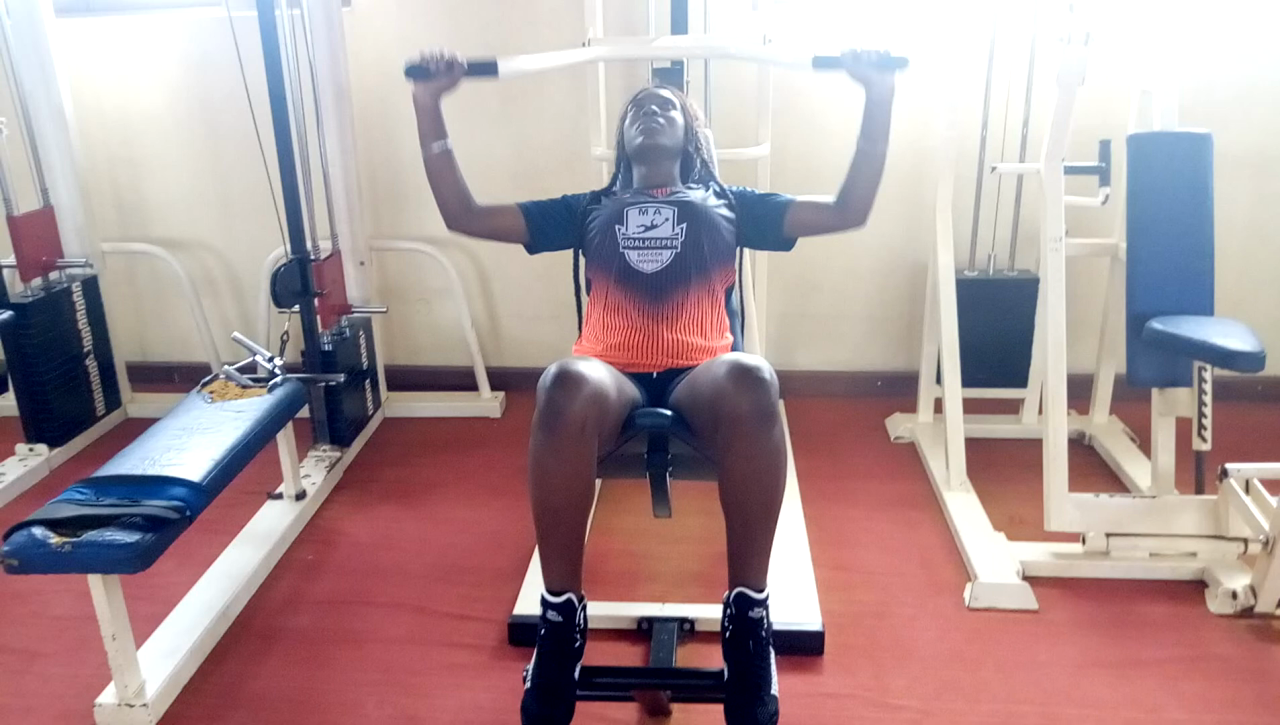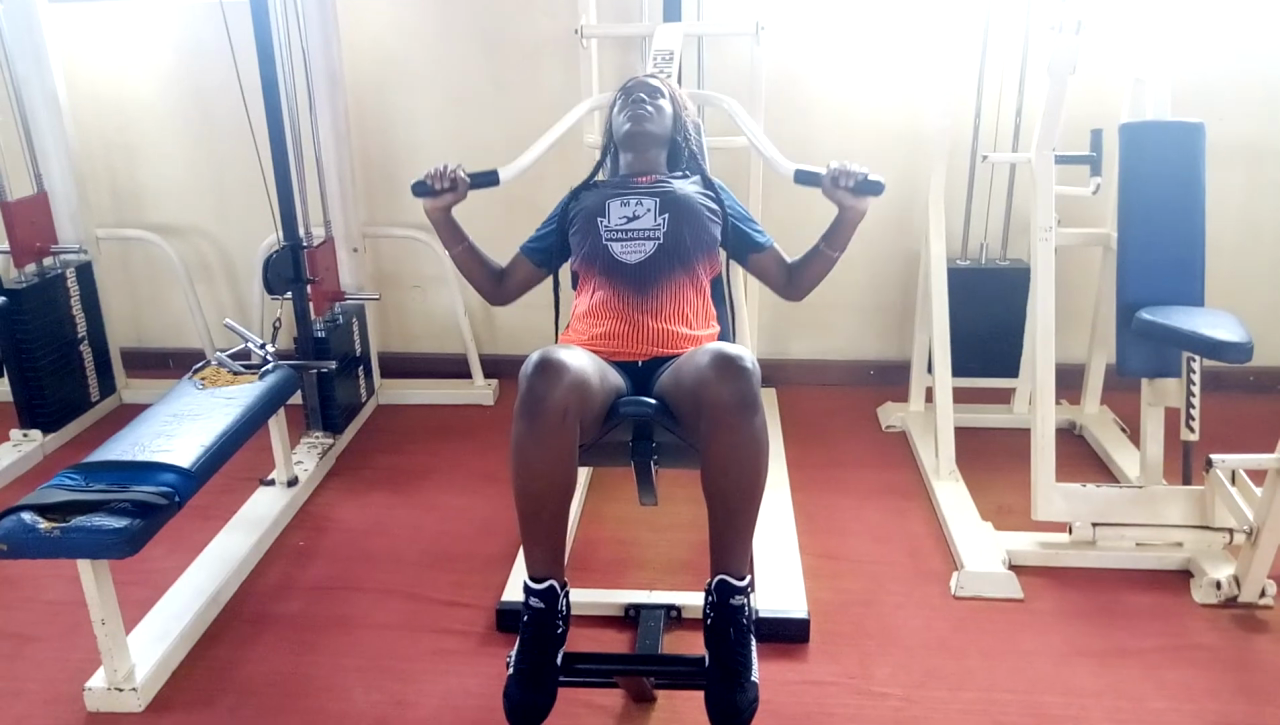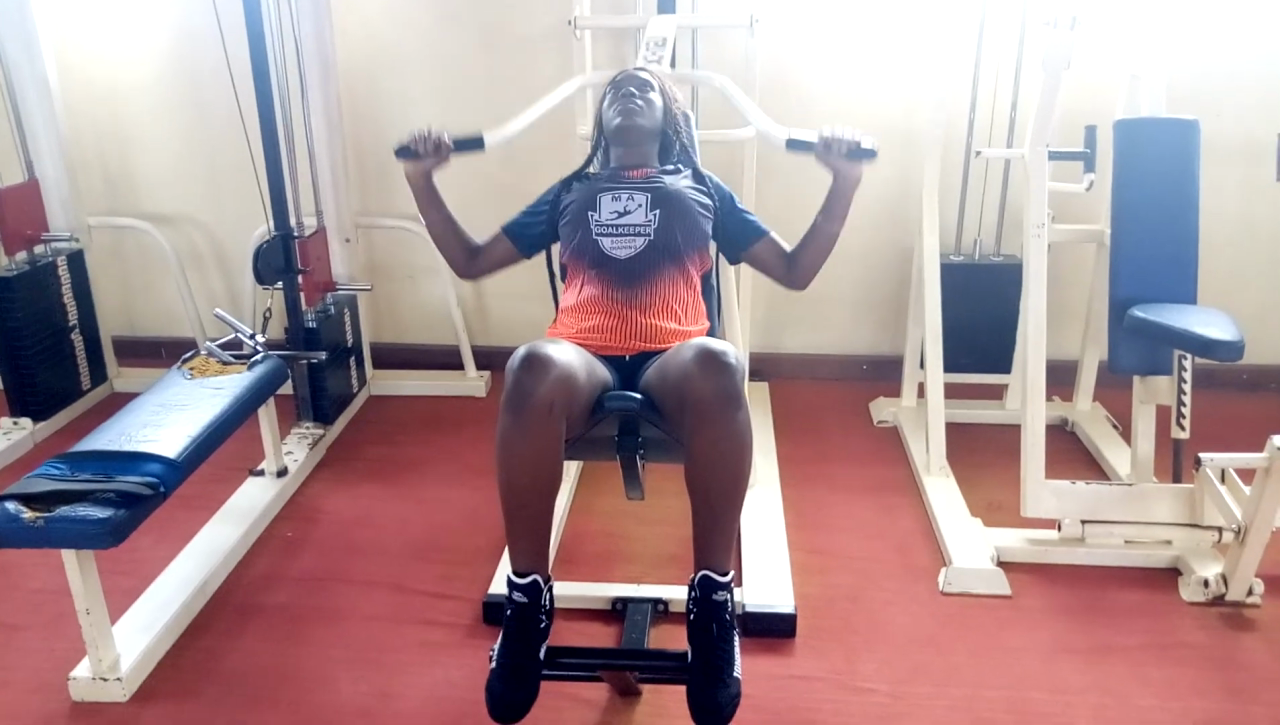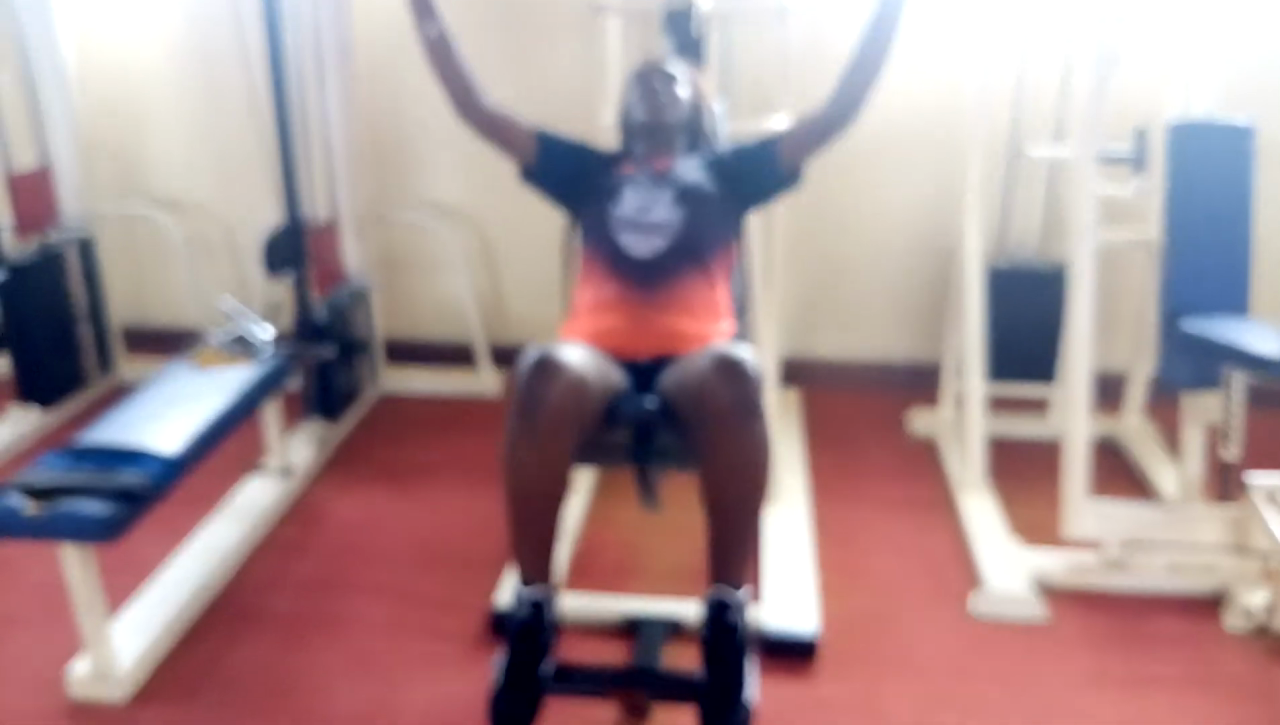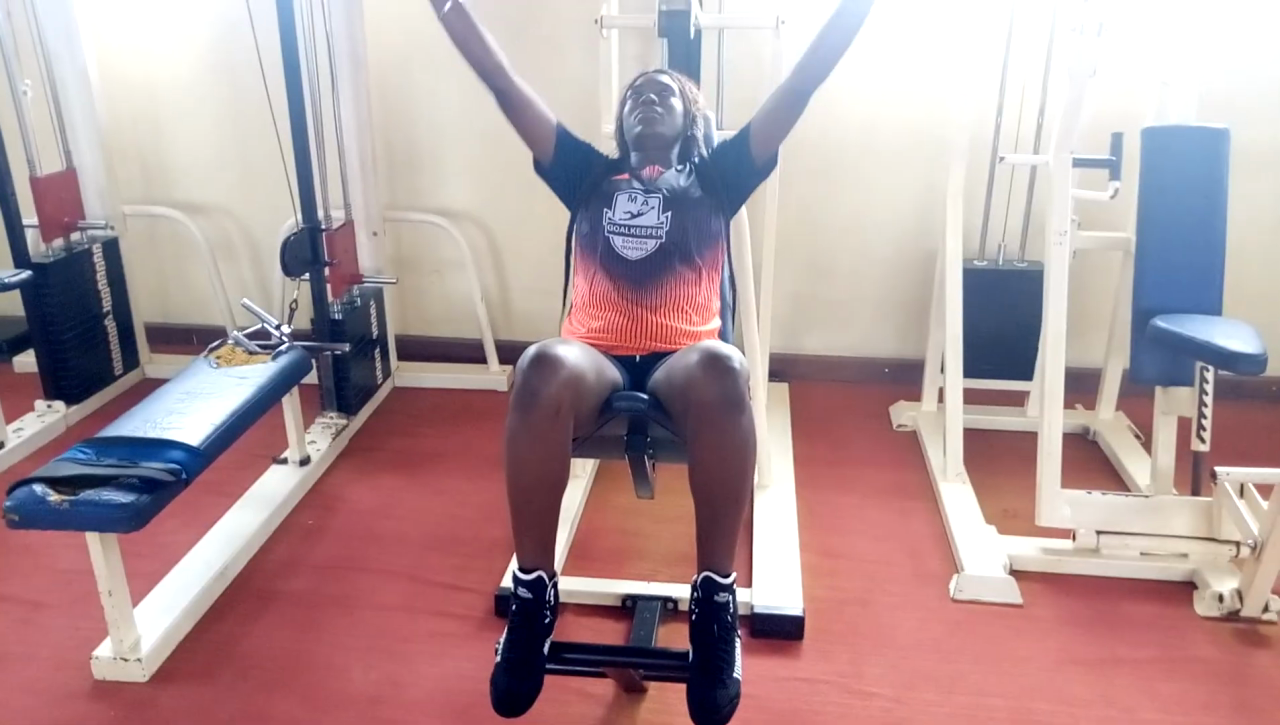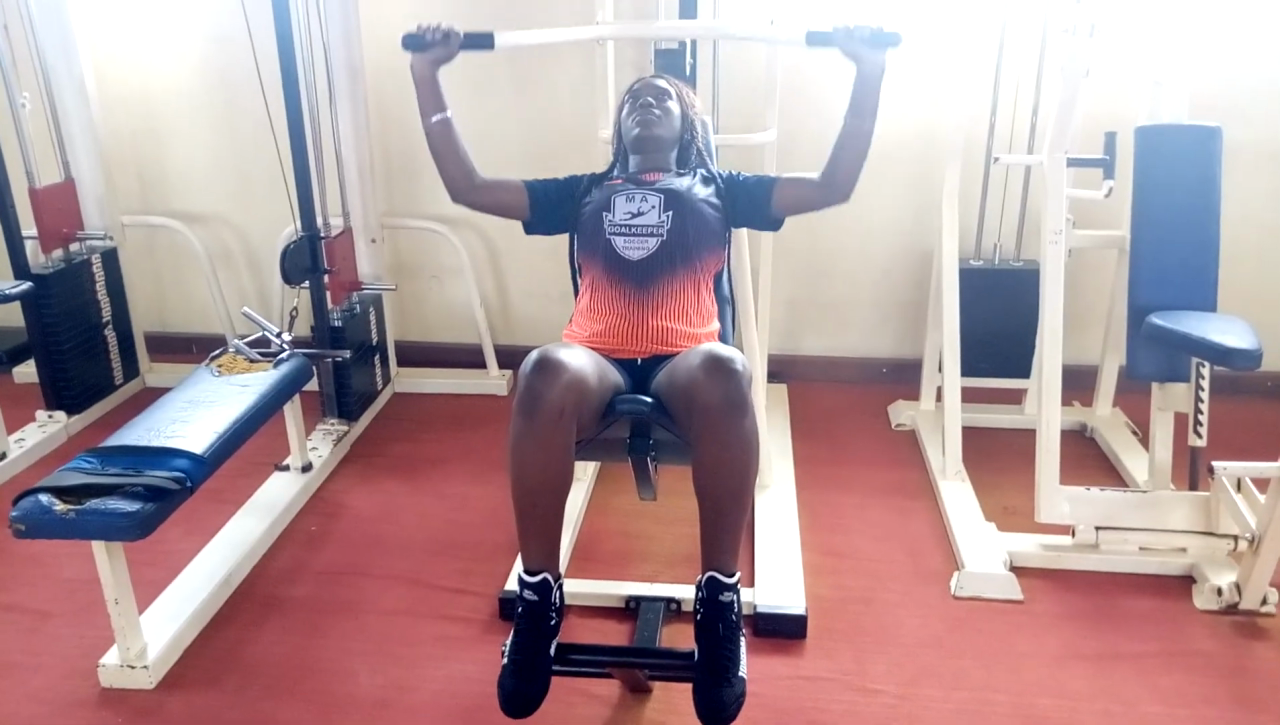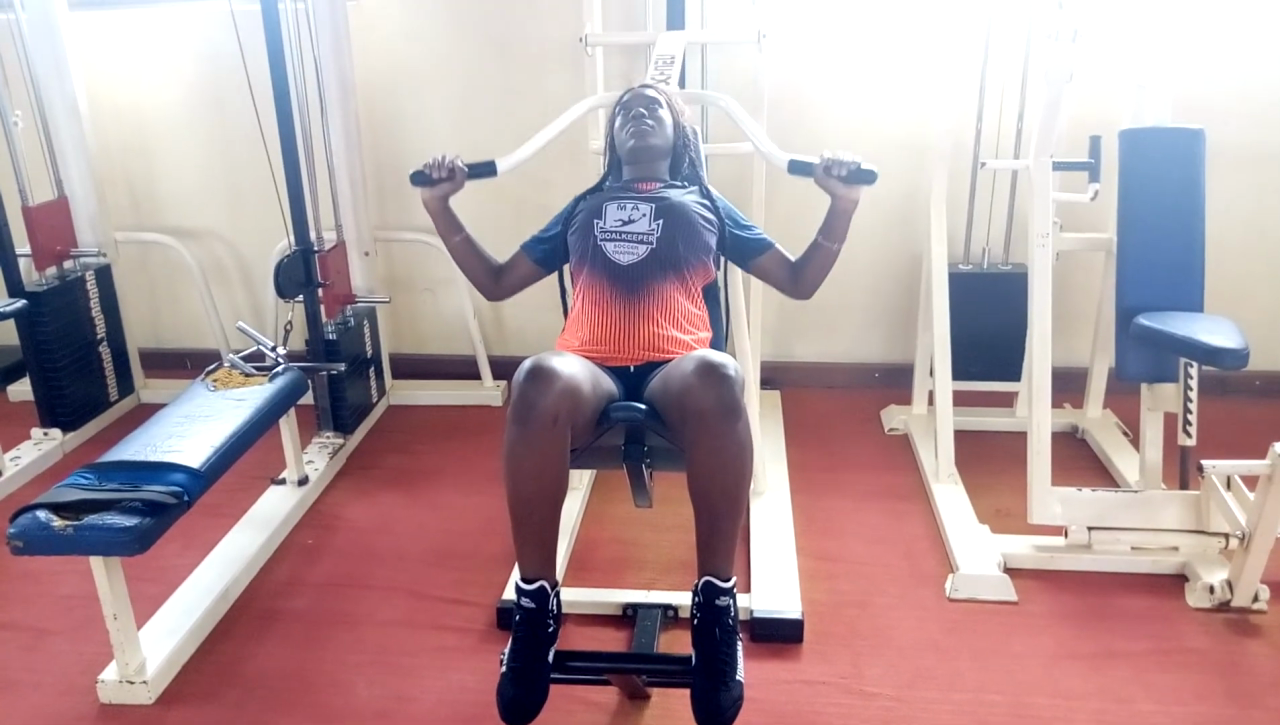
dt=0.5s
person 1, frame 1
left shoulder: (728, 202)
right shoulder: (589, 208)
left elbow: (850, 211)
right elbow: (463, 216)
left wrist: (877, 99)
right wrist: (429, 107)
left hip: (702, 375)
right hip: (609, 376)
left knee: (751, 381)
right knee: (565, 385)
left ankle: (747, 613)
right ankle: (561, 616)
person 1, frame 2
left shoulder: (708, 194)
right shoulder: (580, 200)
left elbow: (793, 282)
right elbow: (498, 288)
left wrist: (848, 214)
right wrist: (442, 217)
left hip: (685, 362)
right hip: (596, 362)
left knee: (733, 370)
right knee: (546, 373)
left ankle: (729, 599)
right ankle: (544, 600)
person 1, frame 3
left shoulder: (701, 188)
right shoulder: (570, 191)
left elbow: (798, 269)
right elbow: (467, 260)
left wrist: (842, 183)
right wrist: (424, 181)
left hip: (674, 357)
right hip: (583, 355)
left knee: (717, 366)
right knee: (533, 367)
left ankle: (714, 596)
right ankle: (527, 597)
person 1, frame 4
left shoulder: (727, 173)
right shoulder: (589, 172)
left elbow: (836, 115)
right elbow: (476, 111)
left hip: (693, 360)
right hip: (598, 358)
left knee: (735, 373)
right knee: (544, 372)
left ankle: (727, 612)
right ankle: (532, 606)
person 1, frame 5
left shoulder: (715, 177)
right shoulder: (587, 176)
left elbow: (799, 84)
right elbow: (502, 82)
left hip: (683, 358)
right hip: (594, 355)
left knee: (723, 370)
right knee: (542, 367)
left ankle: (715, 597)
right ankle: (533, 592)
person 1, frame 6
left shoulder: (718, 190)
right shoulder: (583, 192)
left elbow: (835, 186)
right elbow: (465, 187)
left wrist: (868, 74)
right wrist: (427, 77)
left hip: (683, 361)
right hip: (596, 360)
left knee: (725, 372)
right knee: (544, 372)
left ankle: (719, 597)
right ankle: (539, 594)
person 1, frame 7
left shoulder: (707, 204)
right shoulder: (583, 207)
left elbow: (800, 281)
right elbow: (495, 282)
left wrist: (841, 205)
right wrist: (441, 207)
left hip: (676, 368)
right hip: (589, 368)
left knee: (717, 377)
right knee: (538, 380)
left ankle: (716, 603)
right ankle: (536, 603)
